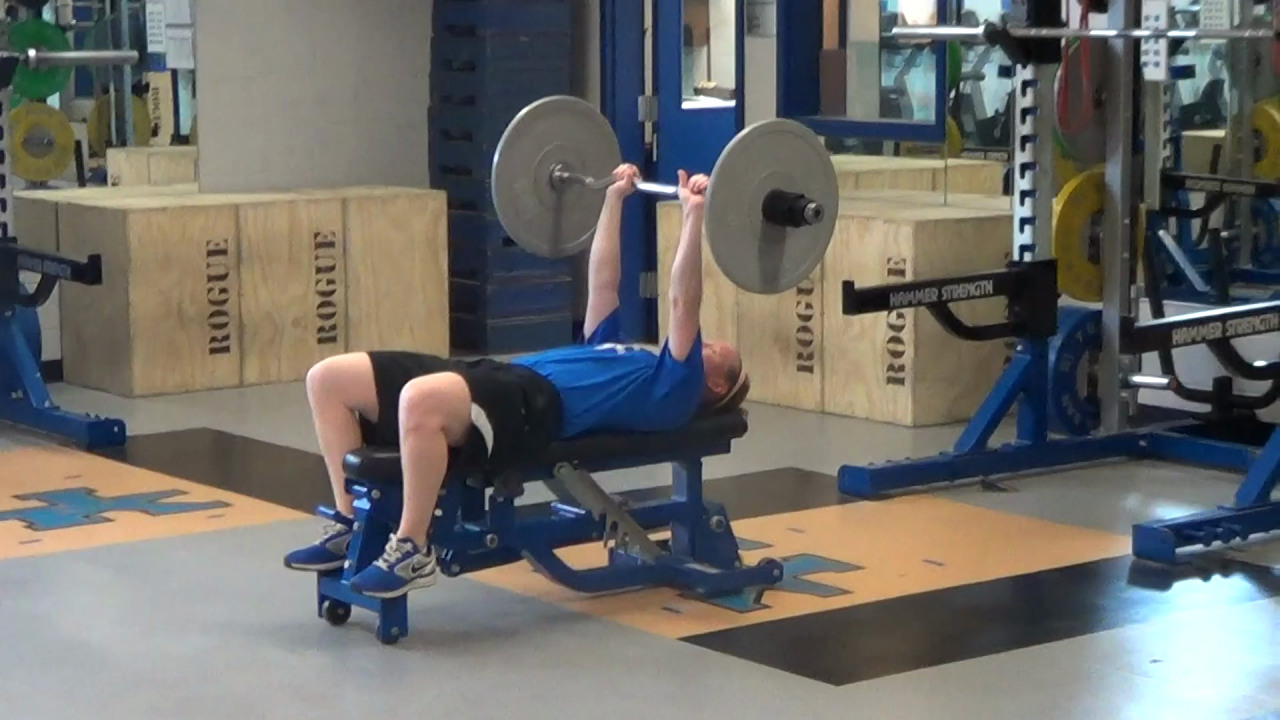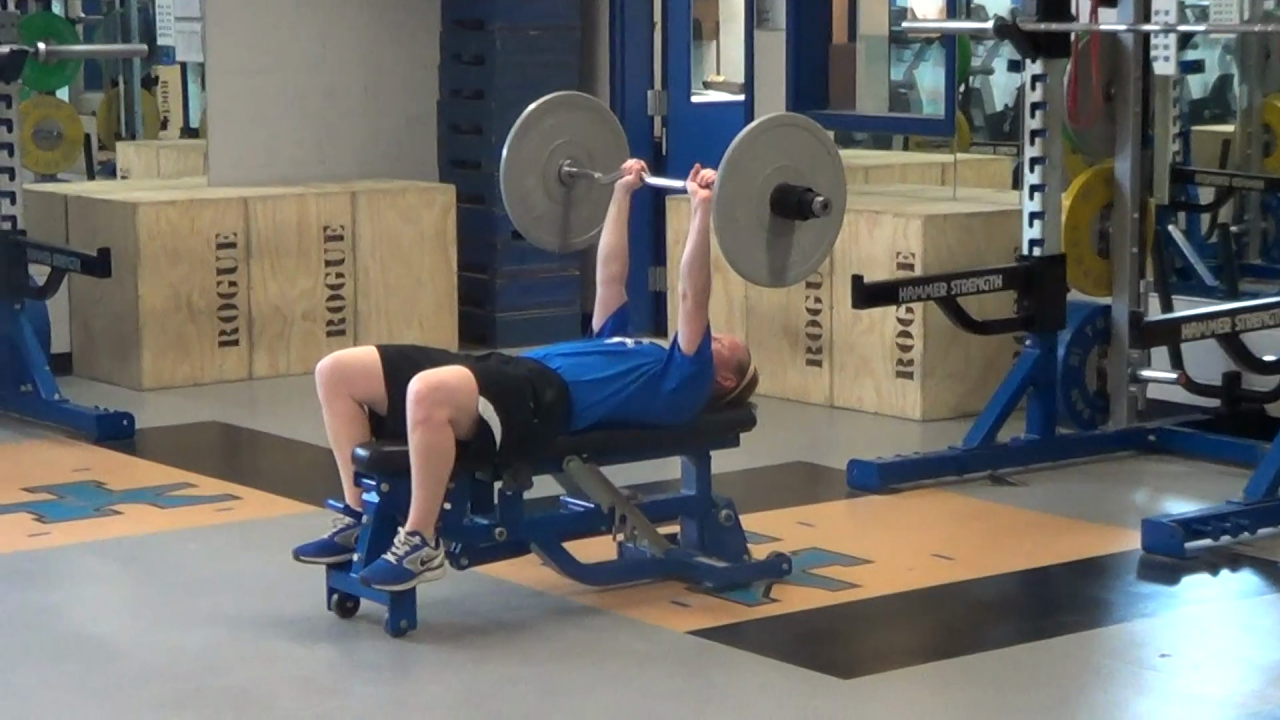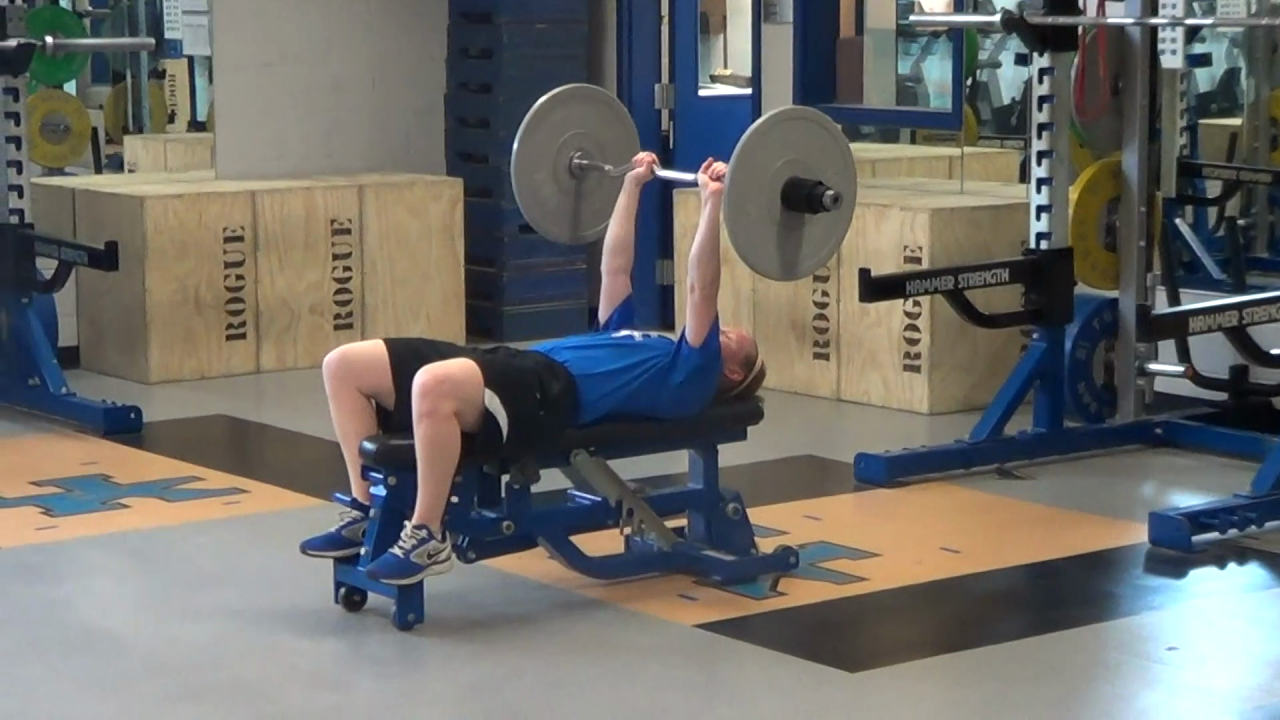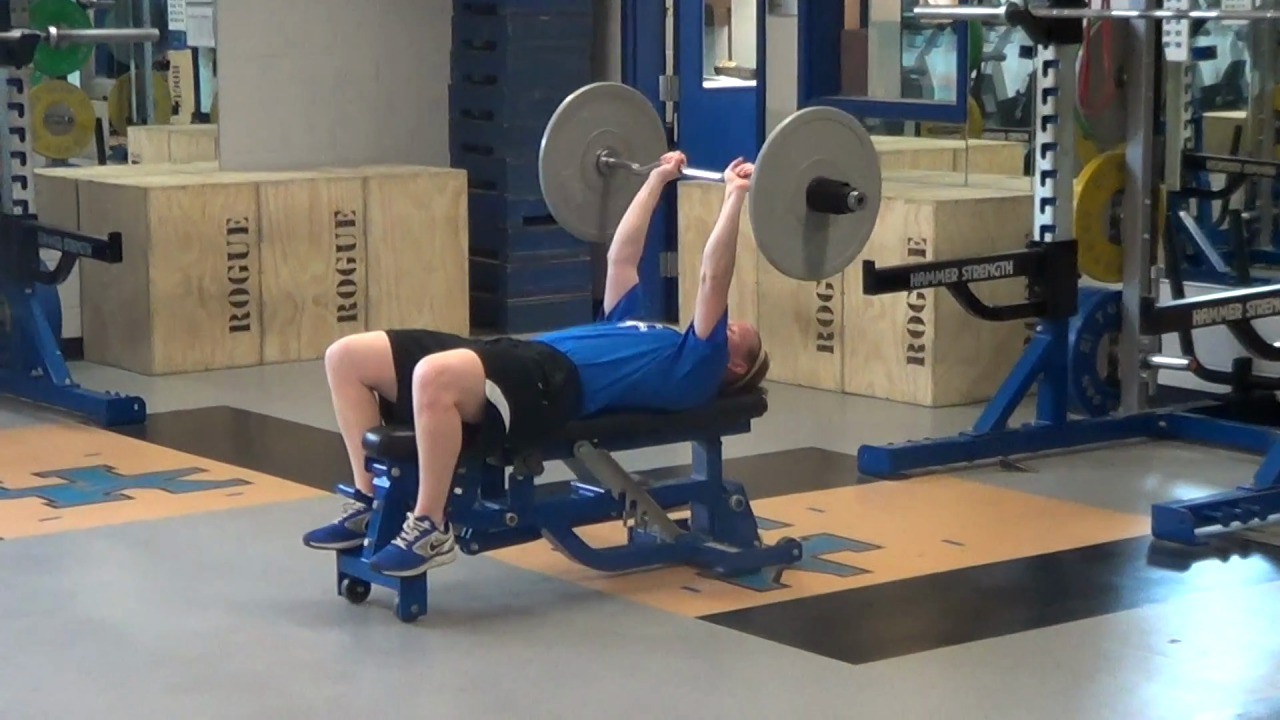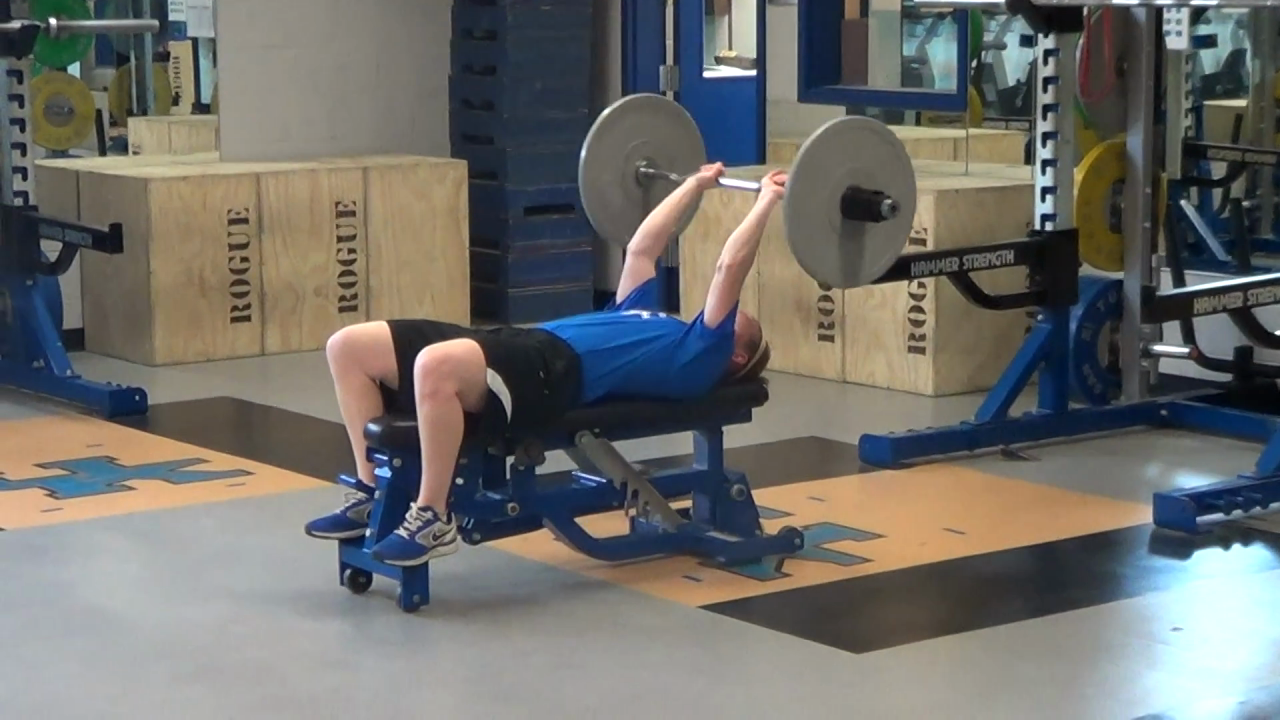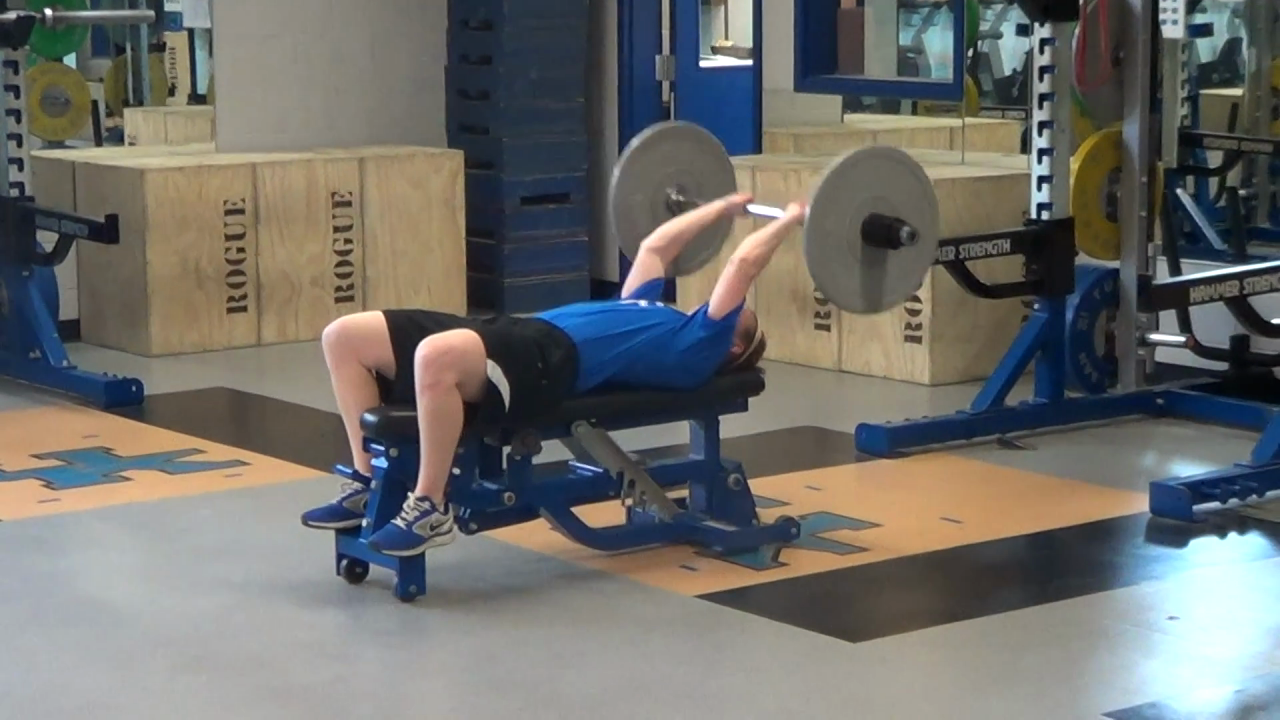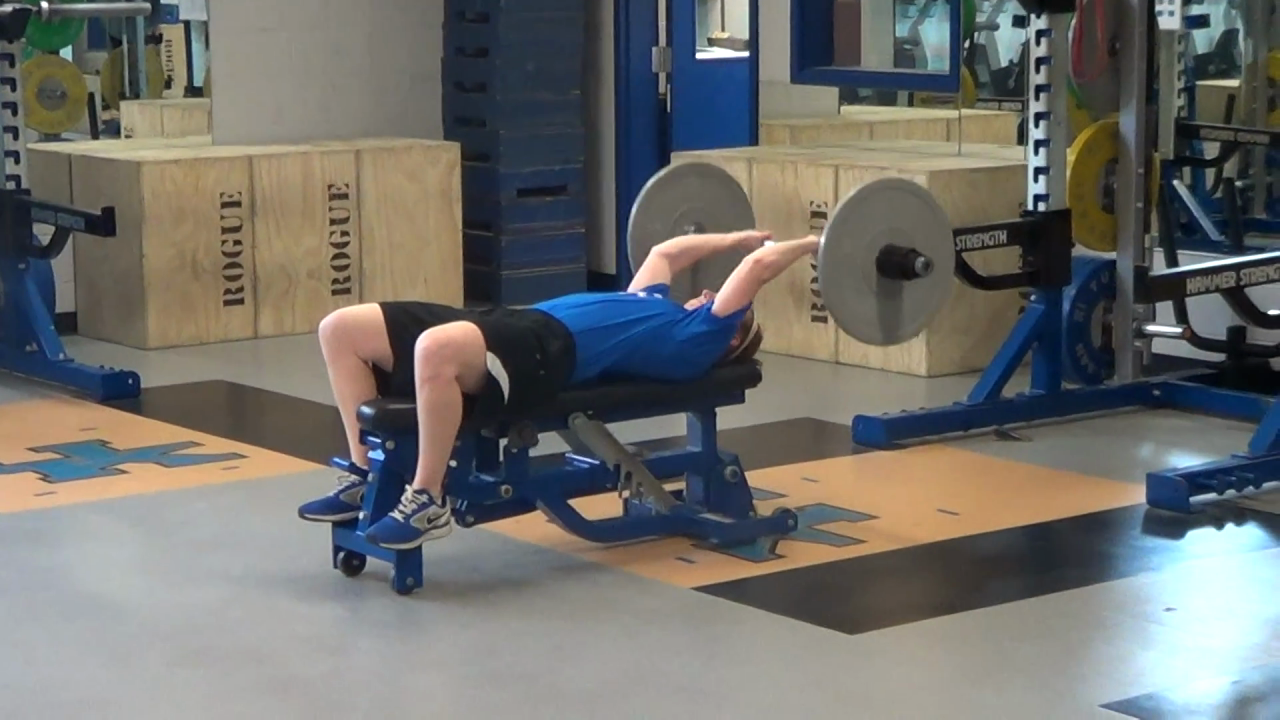
dt=0.2s
person 1, frame 1
left shoulder: (675, 390)
right shoulder: (624, 358)
left elbow: (684, 303)
right elbow: (603, 283)
left wrist: (694, 214)
right wrist: (614, 198)
left hip: (535, 407)
right hip: (497, 376)
left knee: (422, 401)
right knee: (327, 378)
left ankle: (412, 551)
right ankle: (350, 524)
person 1, frame 2
left shoulder: (684, 385)
right shoulder: (631, 350)
left elbow: (692, 298)
right elbow: (611, 277)
left wrist: (702, 208)
right wrist: (622, 192)
left hip: (542, 400)
right hip: (508, 371)
left knee: (429, 394)
right knee: (336, 371)
left ankle: (421, 544)
right ankle: (359, 518)
person 1, frame 3
left shoulder: (691, 378)
right shoulder: (637, 343)
left elbow: (702, 290)
right elbow: (614, 269)
left wrist: (711, 201)
right wrist: (632, 184)
left hip: (550, 393)
right hip: (514, 365)
left knee: (434, 387)
right knee: (343, 364)
left ankle: (427, 537)
right ankle: (366, 511)
person 1, frame 4
left shoulder: (695, 370)
right shoulder: (641, 331)
left elbow: (714, 281)
right elbow: (621, 257)
left wrist: (733, 196)
right wrist: (657, 179)
left hip: (552, 383)
right hip: (519, 354)
left knee: (434, 377)
right knee: (346, 356)
left ankle: (430, 529)
right ankle: (369, 502)
person 1, frame 5
left shoulder: (699, 359)
right shoulder: (650, 320)
left elbow: (730, 270)
right elbow: (640, 249)
left wrist: (767, 200)
right wrist: (695, 185)
left hip: (554, 370)
right hip: (518, 344)
left knee: (436, 366)
right knee: (347, 346)
left ankle: (433, 520)
right ankle: (372, 495)
person 1, frame 6
left shoulder: (698, 348)
right shoulder: (651, 314)
left elbow: (743, 265)
right elbow: (653, 248)
left wrist: (790, 220)
right wrist: (724, 205)
left hip: (551, 358)
right hip: (518, 332)
left knee: (436, 357)
right knee: (343, 336)
left ankle: (430, 509)
right ankle: (368, 484)
person 1, frame 7
left shoulder: (696, 341)
right shoulder: (656, 308)
left elbow: (757, 268)
right elbow: (665, 250)
left wrist: (807, 245)
right wrist: (744, 235)
left hip: (548, 350)
right hip: (516, 323)
left knee: (436, 350)
right knee: (340, 328)
left ankle: (427, 500)
right ankle: (366, 474)
